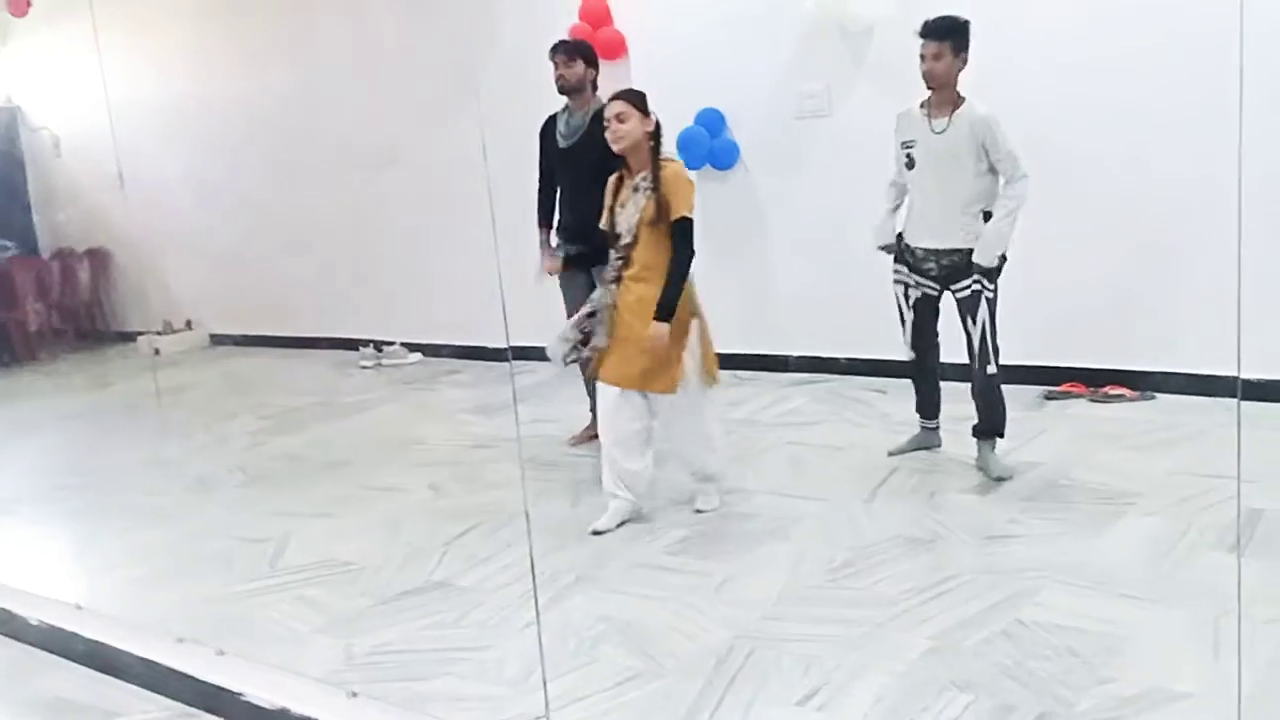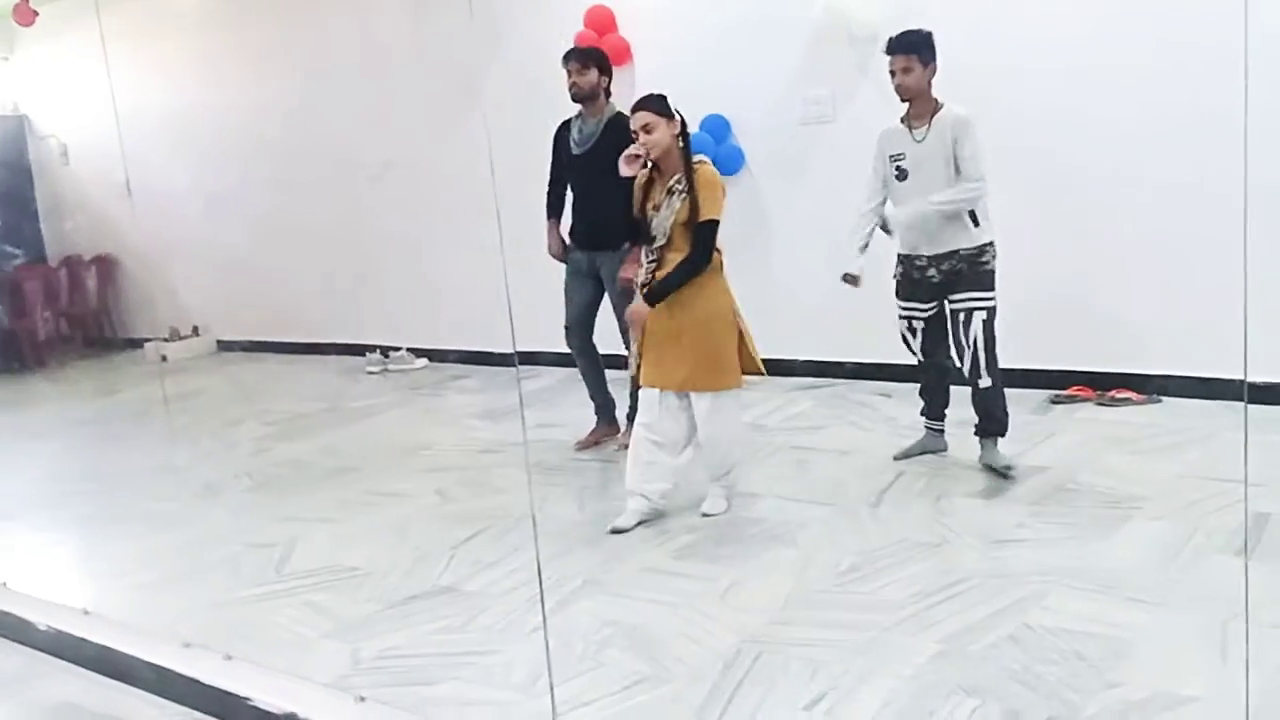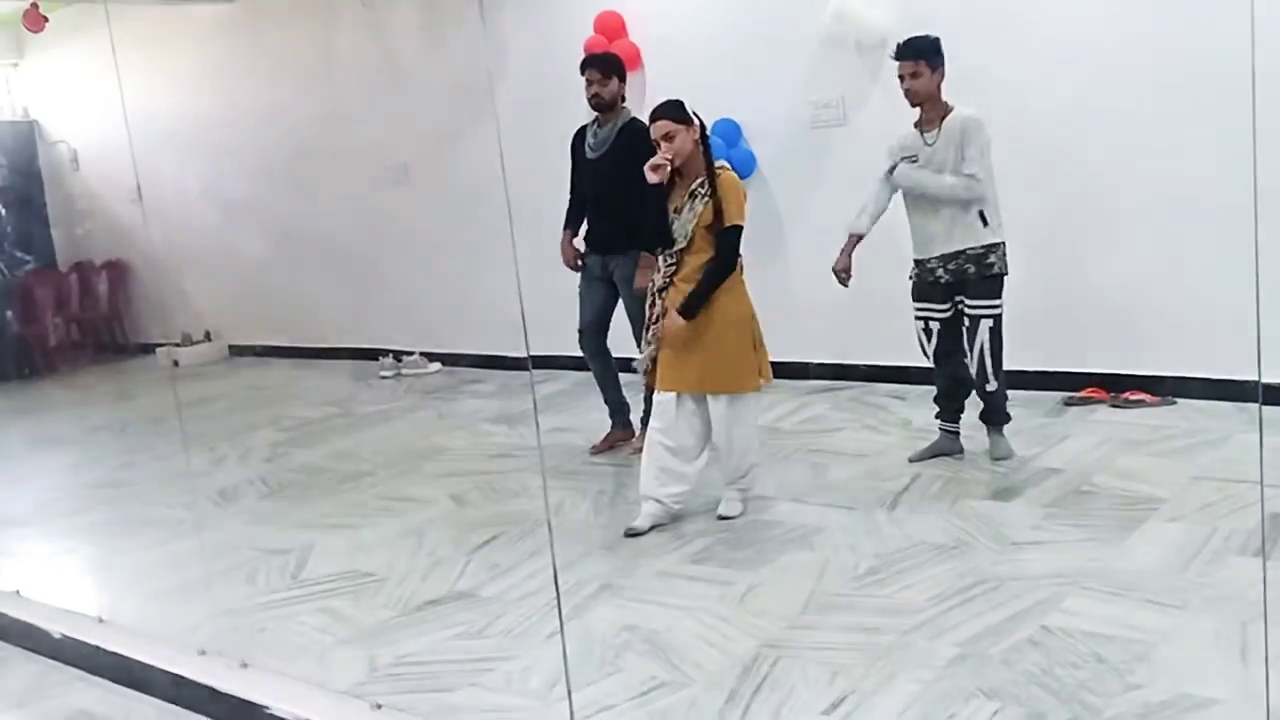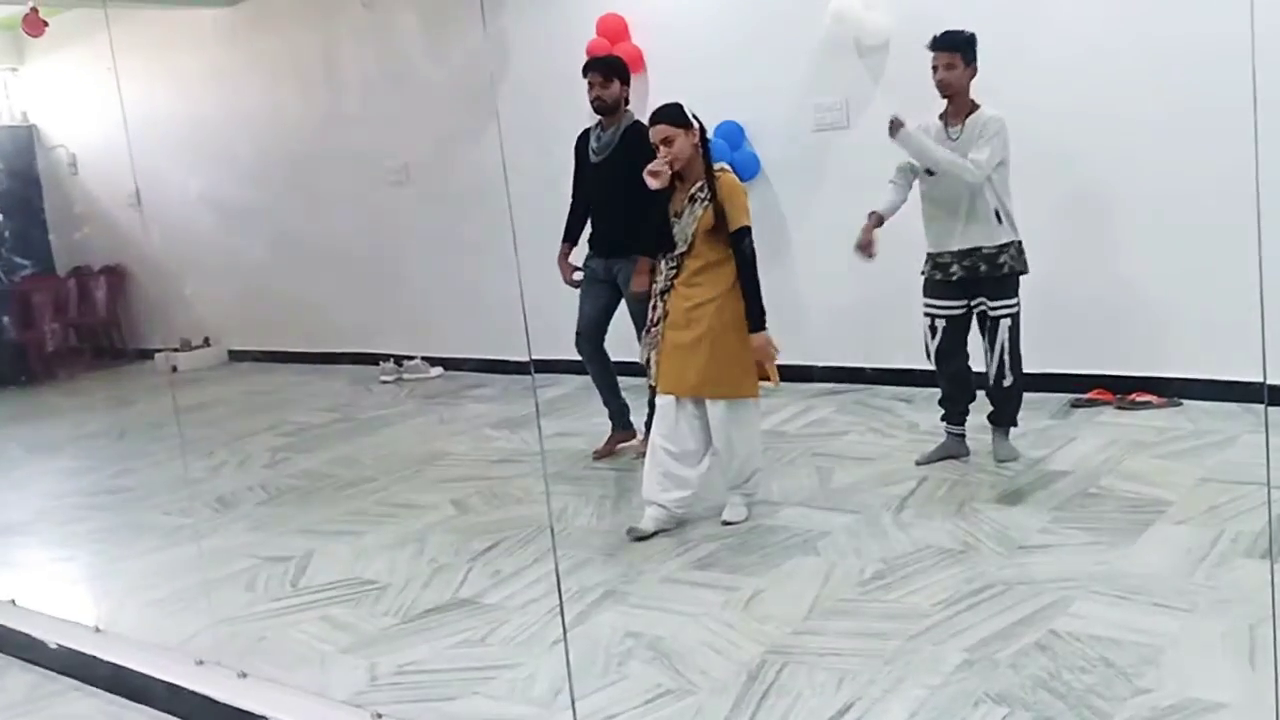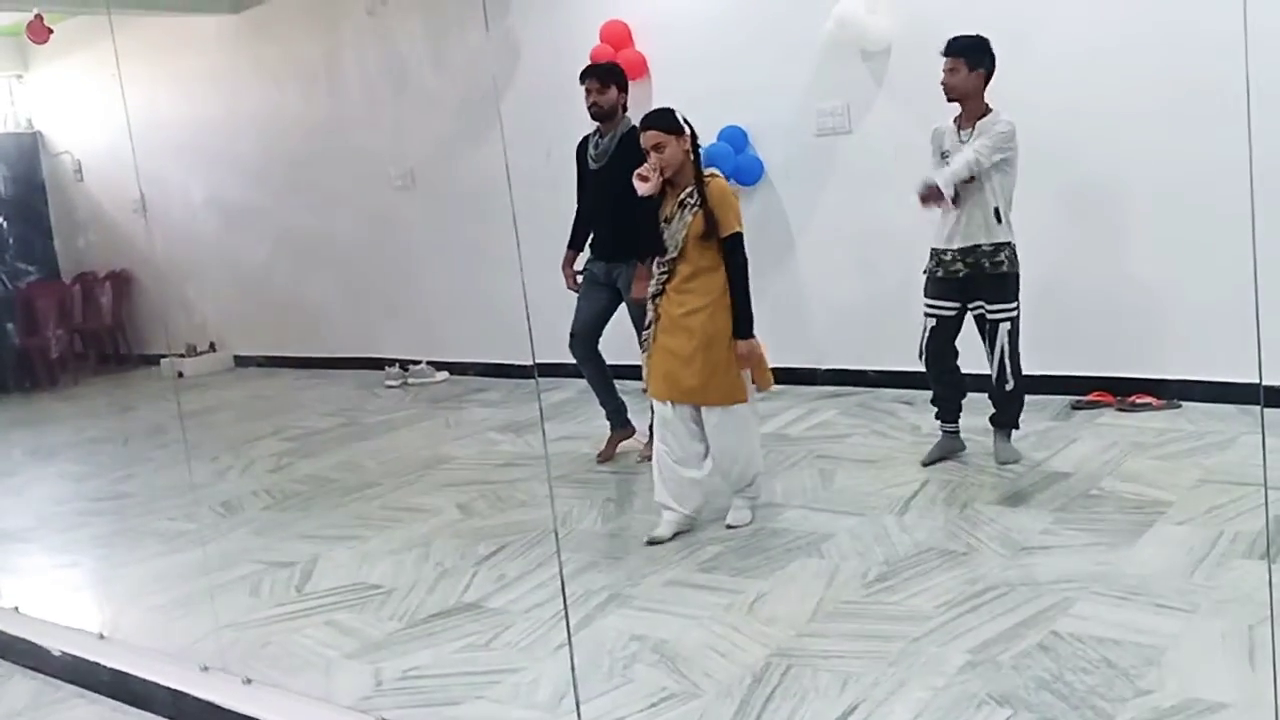
dt=0.3s
person 1, frame 1
left shoulder: (979, 123)
right shoulder: (906, 121)
left elbow: (1016, 183)
left wrist: (990, 245)
right wrist: (885, 225)
left hip: (969, 255)
right hip: (914, 251)
left knee: (982, 348)
right knee: (920, 346)
left ankle: (987, 446)
right ankle: (928, 427)
person 1, frame 2
left shoulder: (957, 123)
right shoulder: (888, 138)
left elbow: (973, 186)
right elbow: (875, 201)
left wrist: (907, 214)
right wrist: (857, 255)
left hip: (967, 255)
right hip: (916, 262)
left knee: (977, 353)
right knee: (928, 353)
left ankle: (990, 442)
right ankle: (934, 431)
person 1, frame 3
left shoulder: (968, 124)
right shoulder: (902, 145)
left elbow: (973, 186)
right elbow: (879, 196)
left wrist: (910, 177)
right wrist: (847, 250)
left hip: (979, 256)
right hip: (929, 263)
left knee: (984, 352)
right knee: (943, 354)
left ankle: (996, 429)
right ankle: (949, 433)
person 1, frame 4
left shoulder: (990, 124)
right shoulder: (925, 133)
left elbow: (972, 174)
right elbow: (900, 183)
left wrist: (908, 140)
right wrist: (872, 225)
left hip: (993, 254)
right hip: (942, 259)
left knee: (1002, 350)
right knee: (945, 351)
left ankle: (1001, 431)
right ankle: (954, 435)
person 1, frame 5
left shoulder: (1000, 128)
right shoulder: (940, 134)
left elbow: (969, 162)
left wrist: (942, 187)
right wrist: (941, 191)
left hip: (992, 256)
right hip: (946, 256)
left knee: (1002, 351)
right knee: (935, 346)
left ankle: (1003, 433)
right ankle: (949, 432)
person 2, frame 1
left shoulder: (671, 176)
right shoulder: (617, 182)
left elbow: (683, 250)
right elbow: (611, 244)
left wrist: (665, 316)
left hip: (665, 307)
right hip: (624, 304)
left knee: (682, 403)
right knee: (618, 408)
left ankle: (707, 480)
right ankle: (622, 499)
person 2, frame 2
left shoulder: (703, 177)
right shoulder: (646, 182)
left elbow: (701, 253)
left wrist: (651, 300)
right wrist: (626, 182)
left hip: (702, 304)
right hip: (660, 305)
left knee: (712, 403)
right knee: (655, 409)
left ankle: (720, 483)
right ankle: (644, 497)
person 2, frame 3
left shoulder: (724, 183)
right shoulder: (668, 185)
left elbow: (727, 257)
left wrist: (689, 311)
right wrist: (652, 188)
left hip: (717, 310)
right hip: (675, 309)
left knee: (728, 405)
right knee: (670, 411)
left ankle: (736, 487)
right ankle: (660, 500)
person 2, frame 4
left shoulder: (724, 185)
right shoulder: (669, 189)
left elbow: (745, 257)
left wrist: (756, 324)
right wrist: (653, 194)
left hip: (721, 313)
right hip: (678, 315)
left knee: (730, 409)
right knee: (673, 415)
left ankle: (741, 492)
right ankle: (663, 505)
person 2, frame 5
left shoulder: (715, 191)
right shoulder: (659, 193)
left elbow: (737, 264)
left wrist: (744, 331)
right wrist: (643, 199)
left hip: (713, 320)
right hip: (670, 321)
left knee: (725, 416)
right knee: (671, 420)
left ankle: (744, 495)
right ankle: (677, 509)
person 3, frame 1
left shoulder: (609, 122)
right shoulder: (551, 127)
right wrist: (546, 241)
left hip: (608, 246)
right hip: (570, 245)
right ankle: (600, 415)
person 3, frame 2
left shoulder: (623, 129)
right shoulder: (564, 132)
left elbow: (638, 192)
left wrist: (634, 254)
right wrist: (553, 229)
left hip: (618, 251)
right hip: (580, 252)
left knee: (632, 336)
right knee: (576, 334)
left ankle: (636, 420)
right ankle: (605, 419)
person 3, frame 3
left shoulder: (638, 135)
right shoulder: (581, 138)
left elbow: (653, 202)
left wrist: (647, 261)
right wrist: (568, 238)
left hip: (631, 256)
right hip: (594, 257)
left knee: (647, 341)
right knee: (590, 338)
left ankle: (650, 424)
right ankle: (620, 423)
person 3, frame 4
left shoulder: (641, 139)
right shoulder: (585, 141)
left elbow: (655, 207)
left wrist: (644, 266)
right wrist: (565, 252)
left hip: (634, 260)
right hip: (598, 259)
right knee: (587, 340)
left ankle: (655, 428)
right ankle: (621, 424)
person 3, frame 5
left shoulder: (639, 145)
right shoulder: (585, 148)
left elbow: (652, 213)
left wrist: (644, 272)
right wrist: (570, 258)
left hip: (635, 264)
right hip: (599, 264)
right knee: (580, 341)
left ankle: (659, 431)
right ankle: (619, 422)
